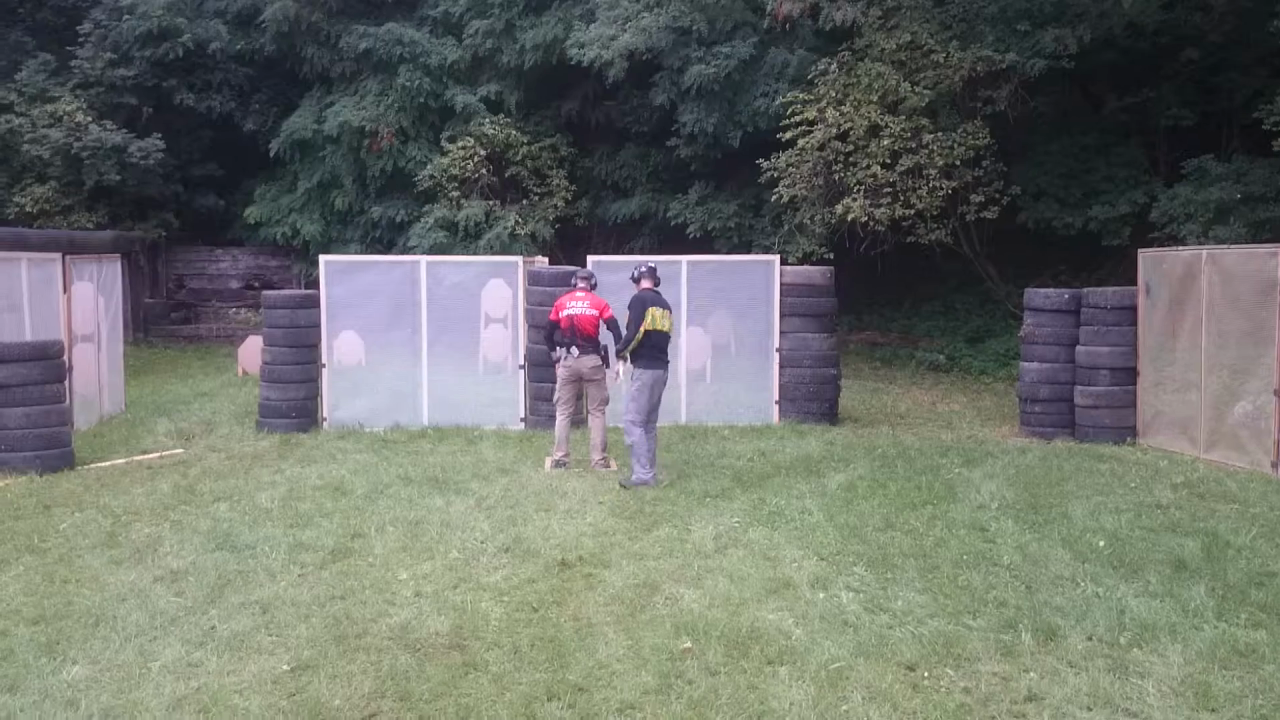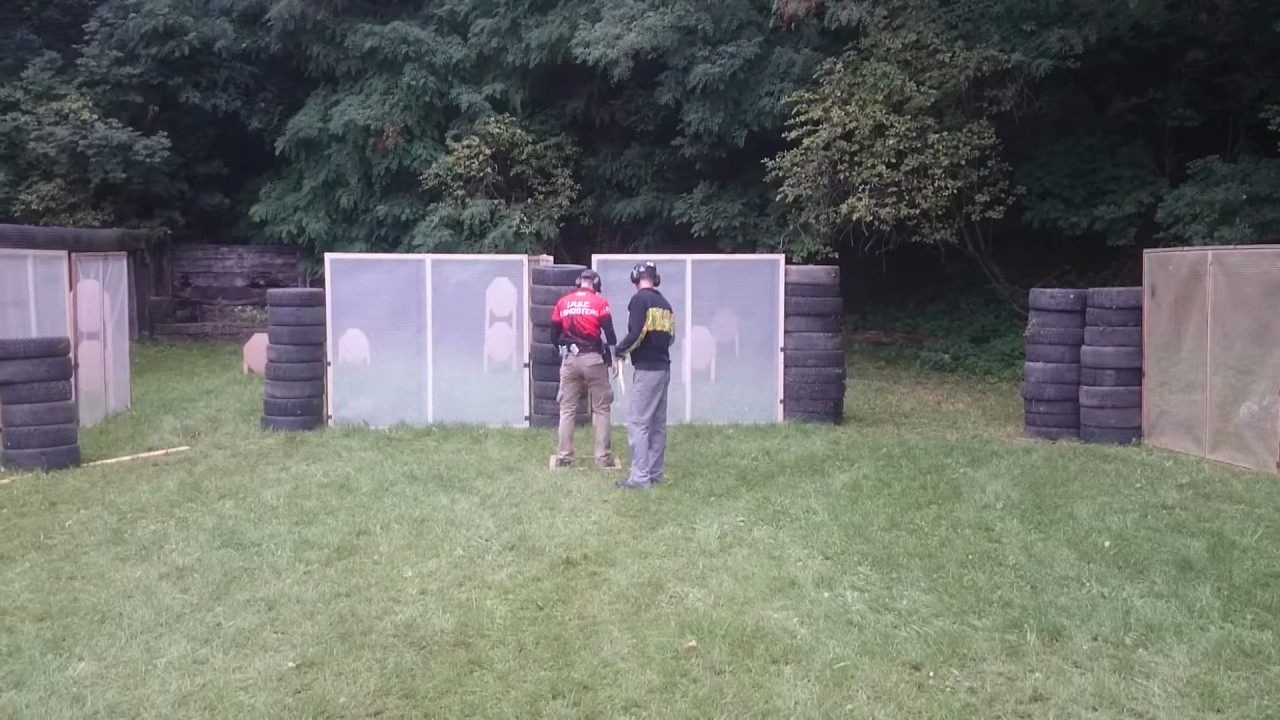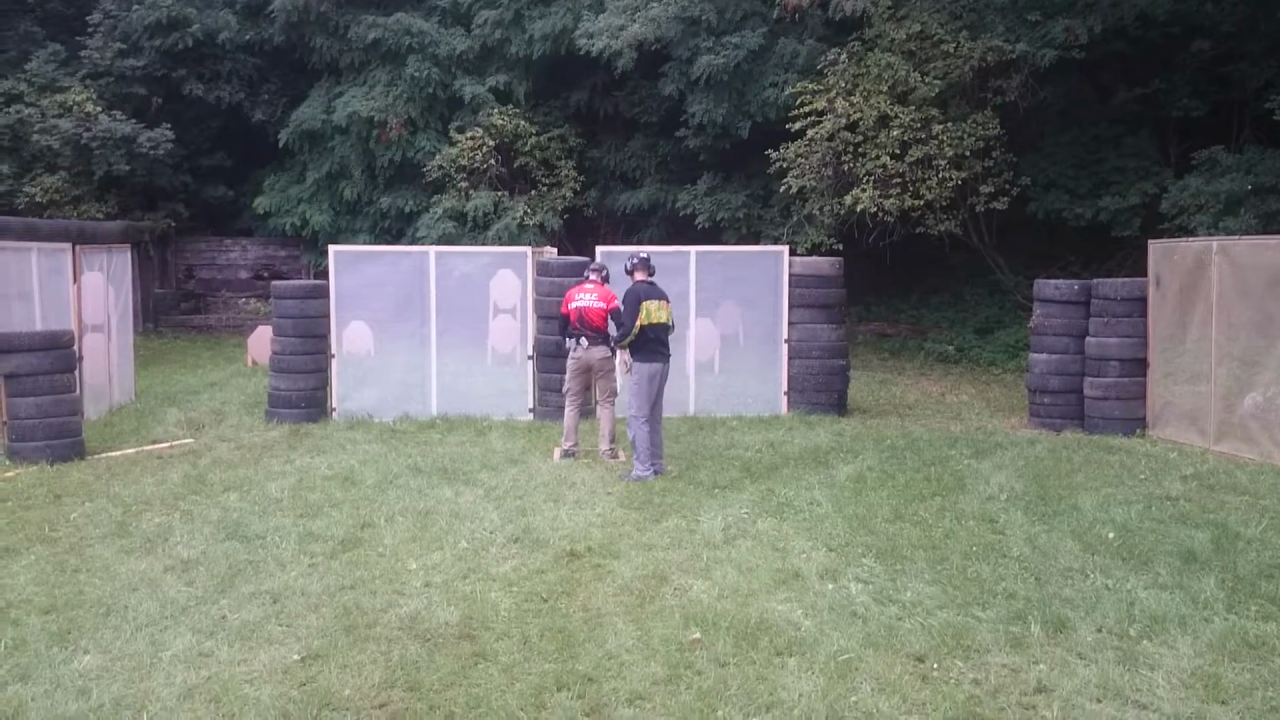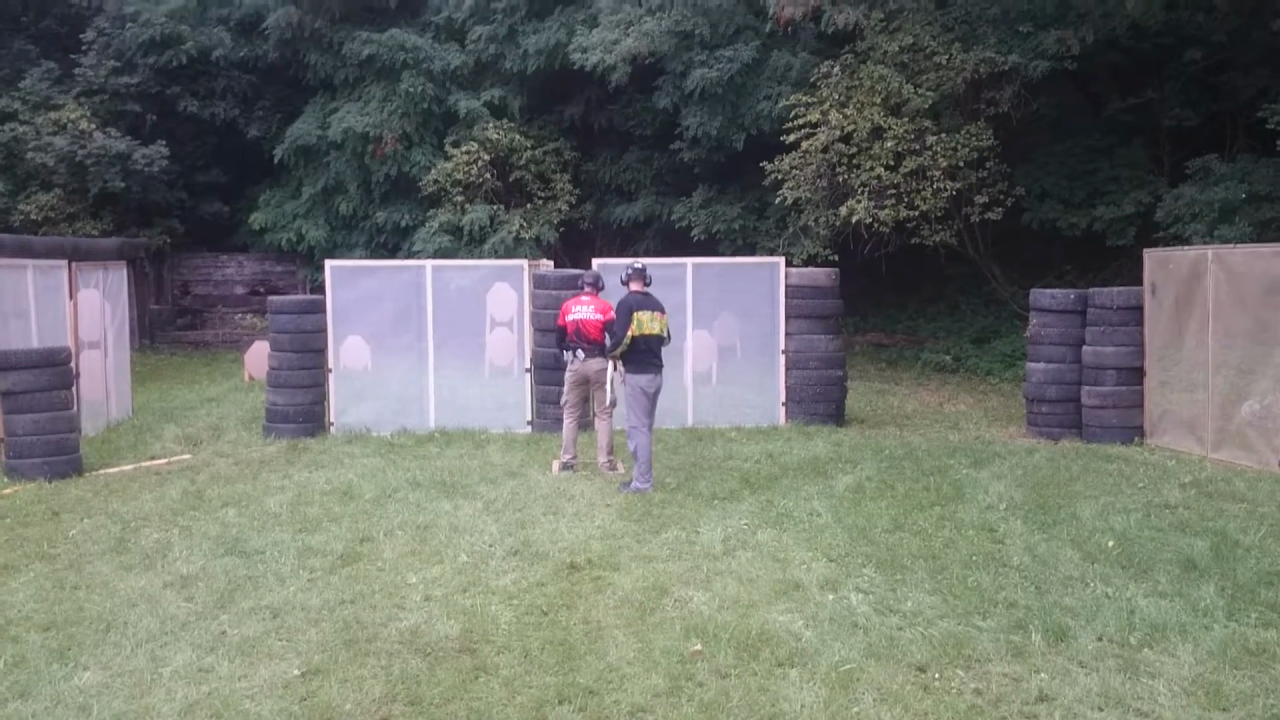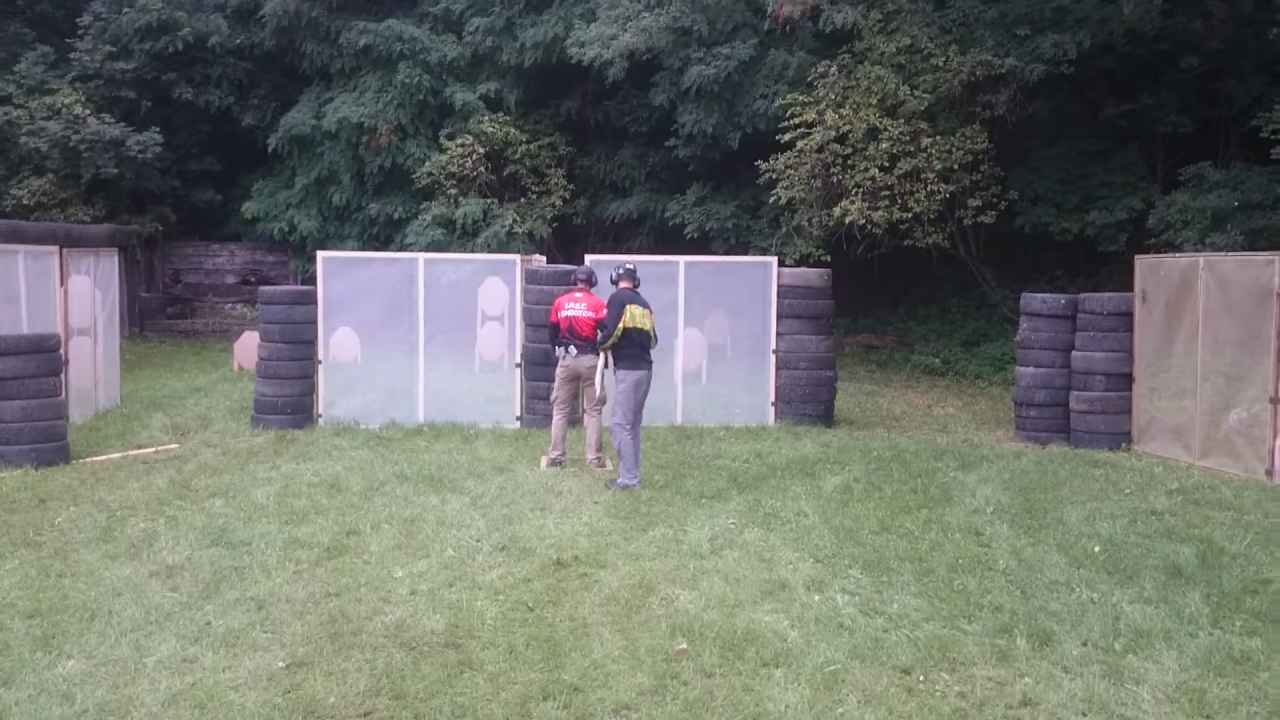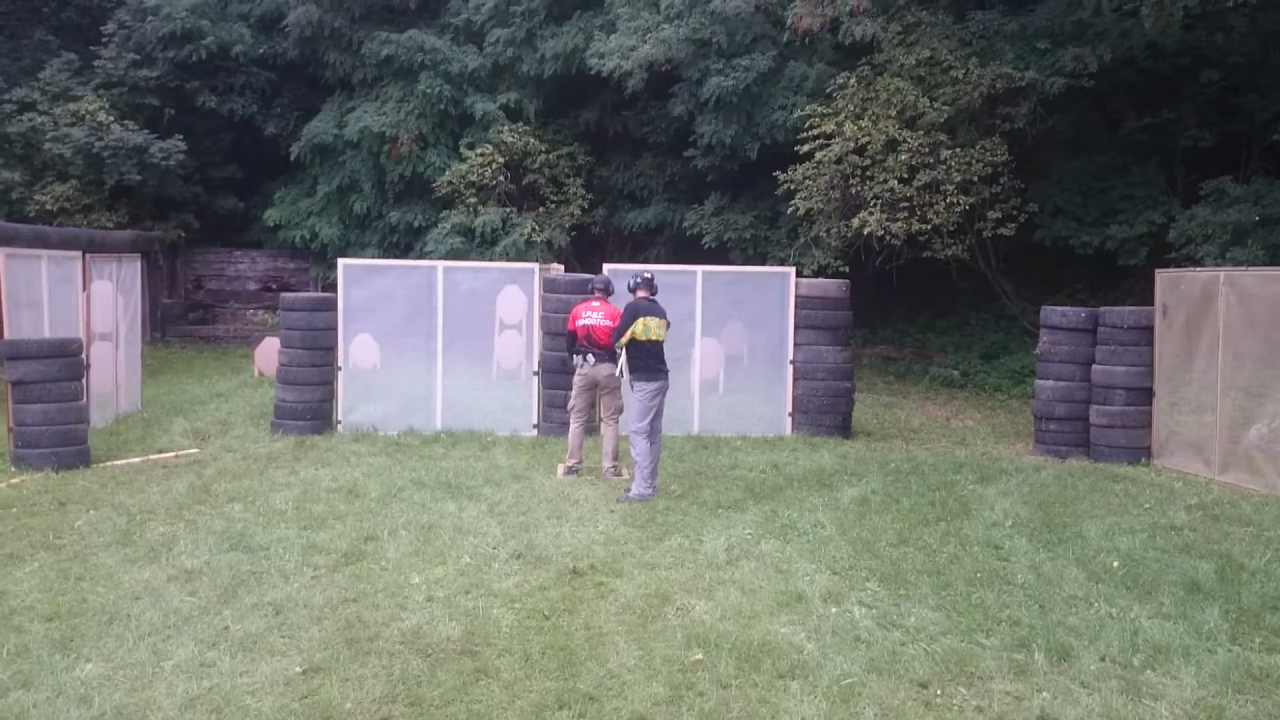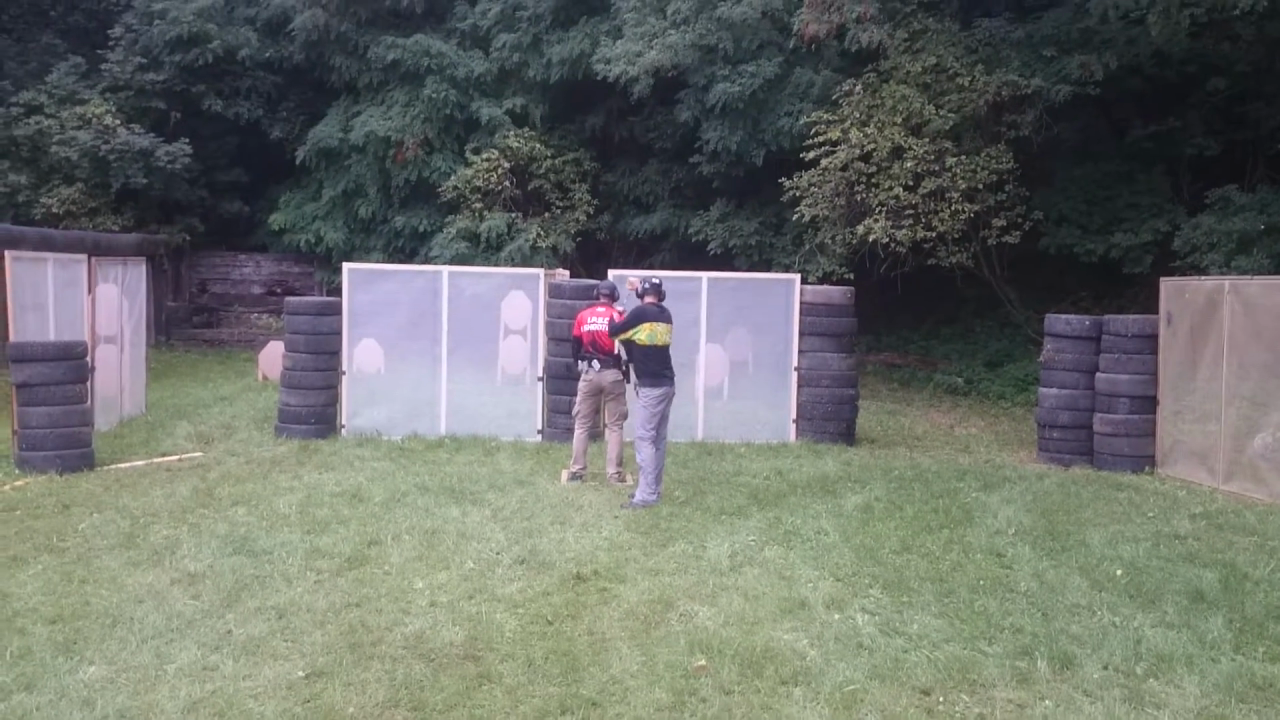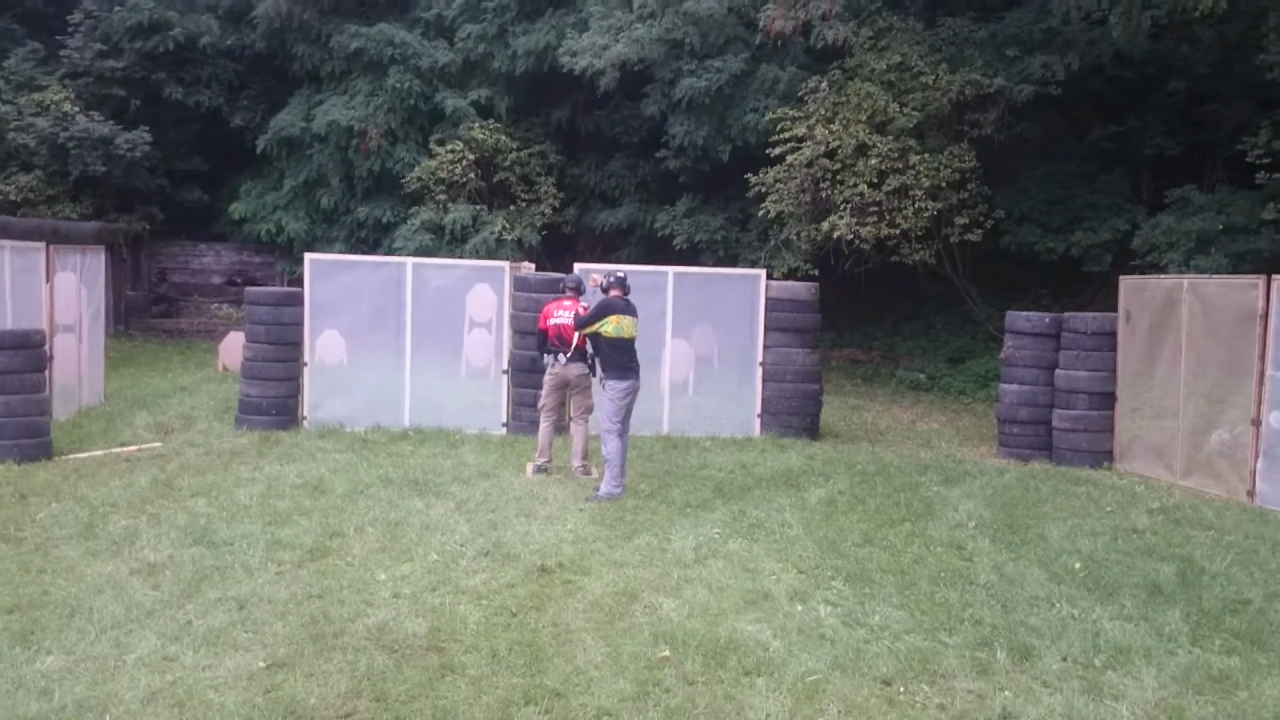
dt=0.4s
person 1, frame 1
left shoulder: (639, 299)
right shoulder: (664, 303)
left elbow: (634, 333)
right elbow: (666, 335)
left wrist: (621, 352)
left hip: (645, 368)
right hip: (661, 367)
left knee: (633, 421)
right knee: (649, 422)
left ankle: (642, 474)
right ankle: (648, 472)
person 1, frame 2
left shoulder: (639, 299)
right shoulder: (664, 303)
left elbow: (636, 333)
right elbow: (670, 337)
left wrist: (620, 350)
left hip: (647, 369)
right hip: (663, 368)
left knee: (638, 422)
right knee: (658, 423)
left ankle: (640, 477)
right ankle: (654, 472)
person 1, frame 3
left shoulder: (634, 292)
right shoulder: (661, 293)
left elbow: (630, 328)
right elbow: (670, 327)
left wrist: (619, 343)
left hip: (644, 361)
right hip: (662, 360)
left knee: (638, 416)
right knee: (654, 416)
left ankle: (643, 470)
right ankle: (657, 464)
person 1, frame 4
left shoulder: (627, 302)
right shoulder: (657, 304)
left elbow: (621, 337)
right elbow: (665, 338)
left wrist: (612, 353)
left hip: (637, 372)
right hip: (655, 372)
left knee: (637, 427)
right knee: (645, 426)
left ankle: (642, 482)
right ankle: (642, 477)
person 1, frame 5
left shoulder: (618, 297)
right shoulder: (643, 302)
left elbow: (612, 330)
right elbow: (652, 339)
left wrist: (603, 345)
left hip: (628, 369)
right hip: (644, 368)
left knee: (620, 423)
right knee: (633, 423)
left ankle: (629, 477)
right ankle: (631, 475)
person 1, frame 6
left shoulder: (634, 307)
right shoulder: (659, 310)
left elbow: (617, 339)
left wrist: (623, 343)
left hip: (645, 380)
right hip: (660, 377)
left knee: (638, 433)
right knee: (653, 433)
left ankle: (642, 489)
right ankle: (649, 484)
person 1, frame 7
left shoulder: (641, 312)
right shoulder: (665, 314)
left elbow: (613, 332)
left wrist: (615, 316)
right wrist: (638, 286)
left hip: (651, 386)
right hip: (666, 384)
left knee: (644, 439)
right knee: (658, 439)
left ankle: (646, 496)
right ankle: (653, 490)
person 1, frame 8
left shoulder: (607, 305)
right shoulder: (630, 308)
left elbow: (579, 326)
left wrist: (581, 312)
right wrist: (601, 284)
left hip: (617, 379)
right hip: (631, 377)
left knee: (610, 431)
right knee: (621, 432)
left ankle: (611, 489)
right ankle: (617, 483)
person 2, frame 1
left shoulder: (561, 302)
right shoulder: (599, 302)
left elbow: (548, 335)
right elbow: (616, 332)
left wrist: (557, 359)
left hip: (568, 360)
right hip: (592, 360)
left knee: (563, 412)
right knee: (597, 412)
left ankle: (560, 458)
right ankle: (599, 459)
person 2, frame 2
left shoulder: (563, 302)
right shoulder: (600, 301)
left elbow: (554, 335)
right elbow: (609, 332)
right wrist: (615, 359)
left hip: (570, 359)
right hip: (594, 358)
left knee: (567, 410)
right knee: (601, 409)
left ankle: (564, 457)
right ankle: (603, 457)
person 2, frame 3
left shoulder: (571, 294)
right shoulder: (607, 294)
left elbow: (563, 326)
right elbow: (620, 323)
left hip: (577, 351)
right hip: (601, 351)
left knee: (572, 402)
right knee: (606, 402)
left ankle: (568, 449)
right ankle: (607, 449)
person 2, frame 4
left shoulder: (567, 306)
right shoulder: (604, 306)
left elbow: (560, 338)
left hip: (575, 363)
right hip: (599, 363)
left knee: (570, 414)
right knee: (604, 414)
left ankle: (567, 461)
right ankle: (606, 461)
person 2, frame 5
left shoulder: (560, 302)
right shoulder: (597, 304)
left elbow: (552, 333)
right wrist: (603, 352)
left hip: (566, 359)
right hip: (590, 359)
left knee: (560, 410)
right knee: (593, 411)
left ankle: (555, 457)
right ankle: (594, 458)
person 2, frame 6
left shoulder: (577, 311)
right shoulder: (614, 312)
left elbow: (570, 341)
left hip: (584, 367)
right hip: (608, 368)
left knee: (577, 418)
right knee: (610, 419)
left ankle: (572, 465)
right ankle: (610, 467)
person 2, frame 7
left shoulder: (583, 316)
right shoulder: (618, 317)
left elbow: (575, 346)
left hip: (589, 373)
right hip: (613, 374)
left knee: (582, 424)
right knee: (614, 425)
left ankle: (576, 471)
right ankle: (615, 473)
person 2, frame 8
left shoulder: (548, 309)
right shoulder: (584, 310)
left elbow: (541, 339)
right wrist: (593, 362)
left hip: (555, 367)
right hip: (579, 368)
left knee: (547, 417)
right knee: (580, 419)
left ankle: (541, 464)
right ankle: (580, 466)
